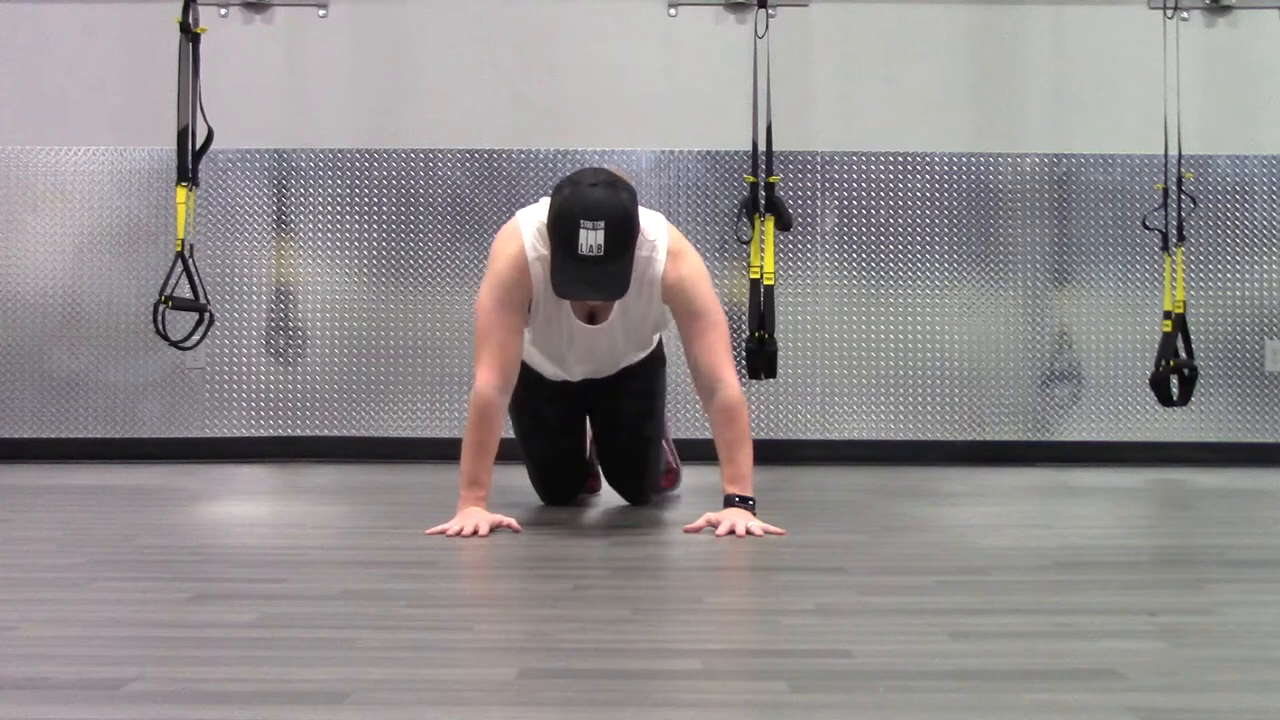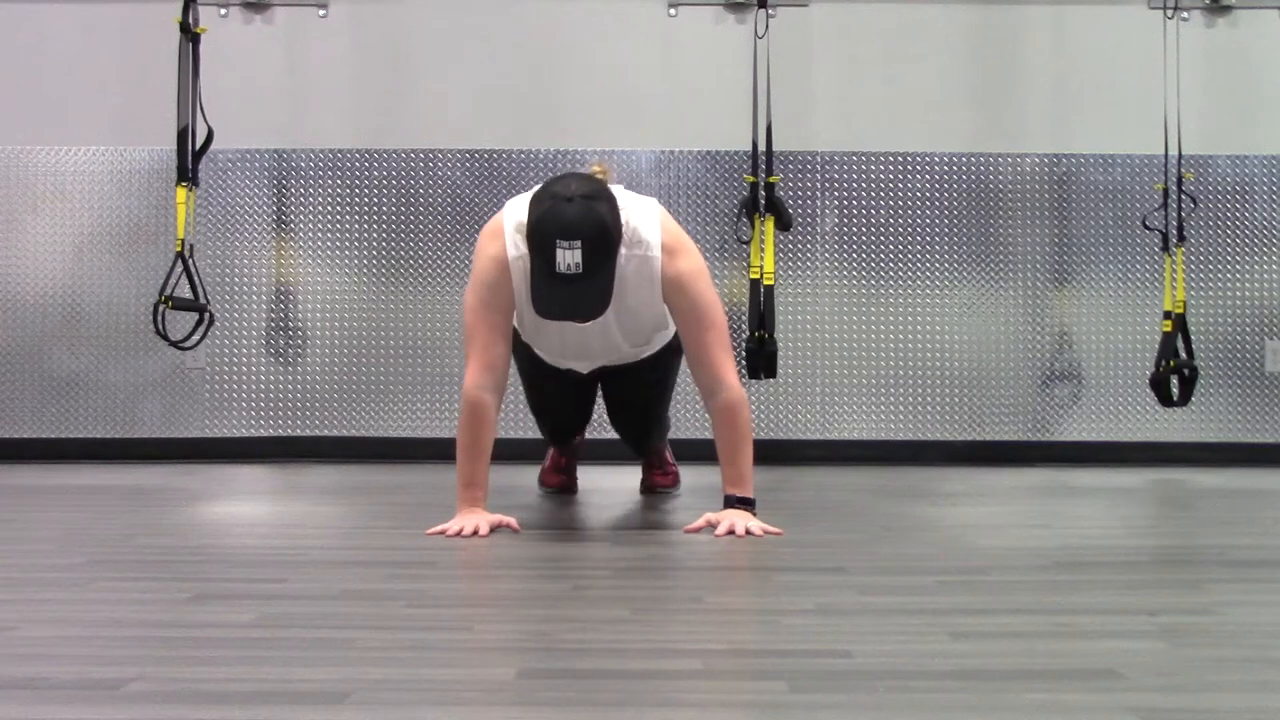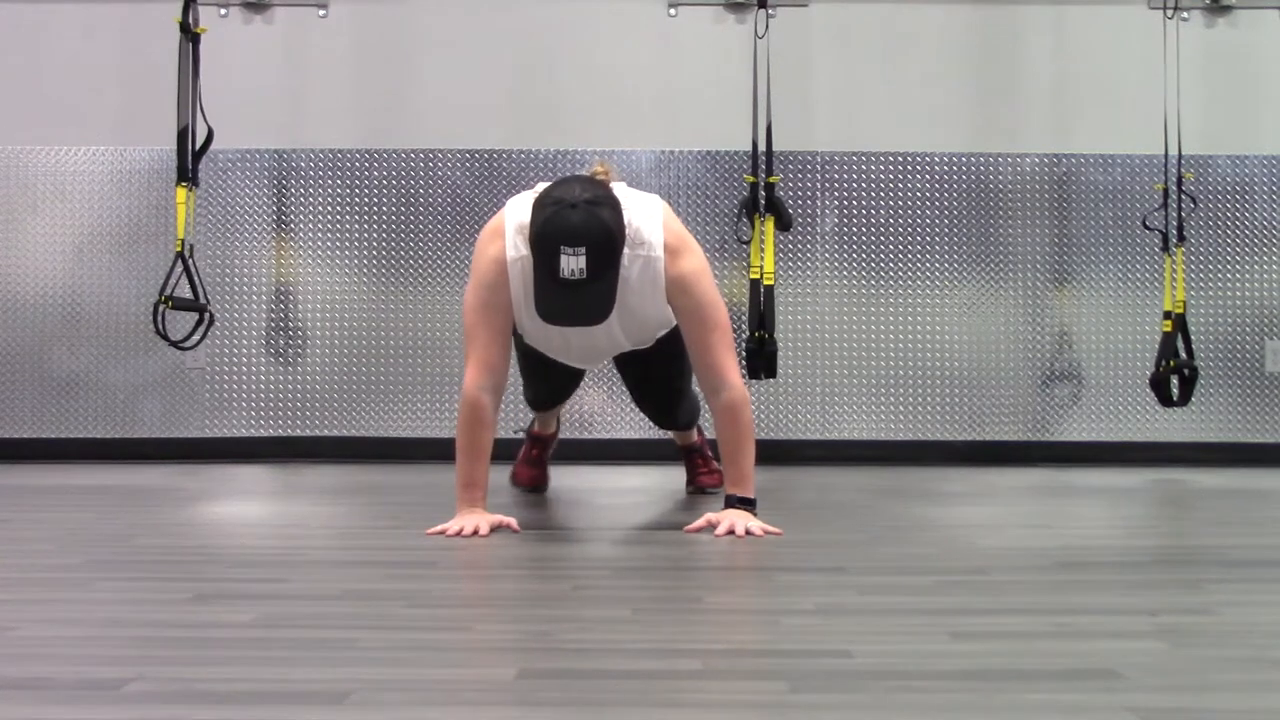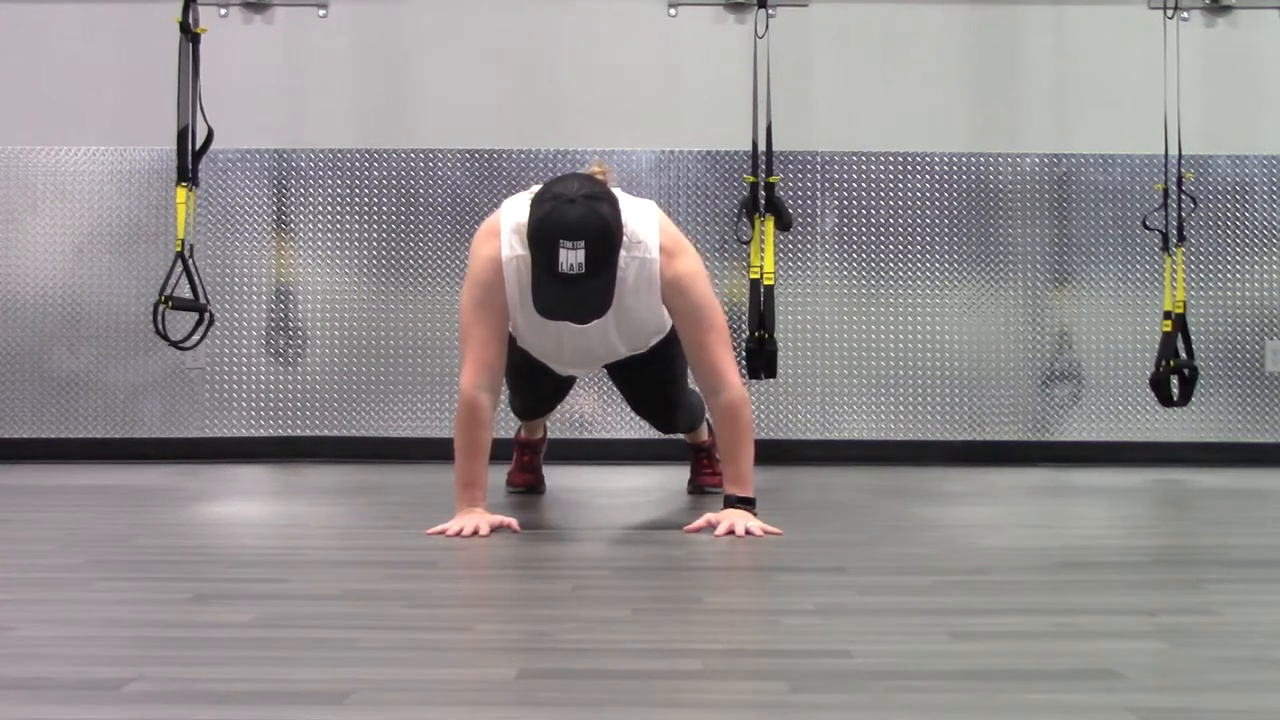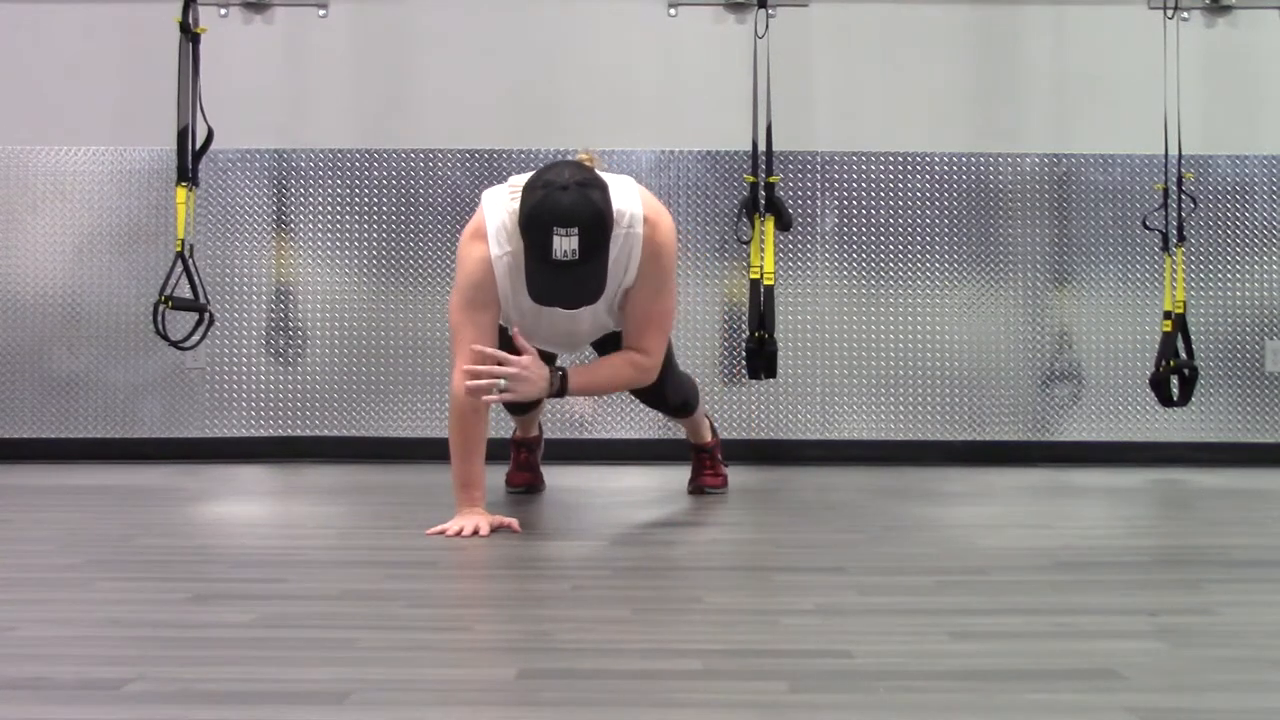
dt=0.7s
person 1, frame 1
left shoulder: (671, 256)
right shoulder: (517, 248)
left elbow: (721, 384)
right elbow: (492, 384)
left wrist: (739, 501)
right wrist: (472, 503)
left hip: (628, 363)
right hip: (540, 365)
left knee: (638, 490)
right knee: (558, 492)
left ankle: (656, 440)
right ankle: (581, 445)
person 1, frame 2
left shoulder: (666, 248)
right shoulder: (501, 243)
left elbow: (722, 384)
right elbow: (481, 384)
left wrist: (739, 503)
right wrist: (471, 505)
left knee: (641, 432)
right knee: (559, 430)
left ankle: (655, 451)
right ankle: (565, 447)
person 1, frame 3
left shoulder: (669, 247)
right shoulder: (501, 243)
left elbow: (725, 384)
right elbow: (480, 385)
left wrist: (740, 503)
right wrist: (470, 506)
left knee: (668, 404)
left ankle: (693, 444)
right ankle: (542, 433)
person 1, frame 4
left shoulder: (664, 250)
right shoulder: (497, 245)
left elbow: (725, 385)
right elbow: (477, 385)
left wrist: (739, 502)
right wrist: (471, 505)
right knee: (529, 397)
left ankle: (703, 440)
right ankle: (530, 439)
person 1, frame 5
left shoulder: (650, 225)
right shoulder: (485, 238)
left elbow: (645, 361)
right elbow: (469, 377)
left wrist: (553, 381)
right wrist: (470, 505)
left knee: (659, 384)
right knee: (513, 383)
left ankle: (704, 439)
right ankle: (526, 439)
